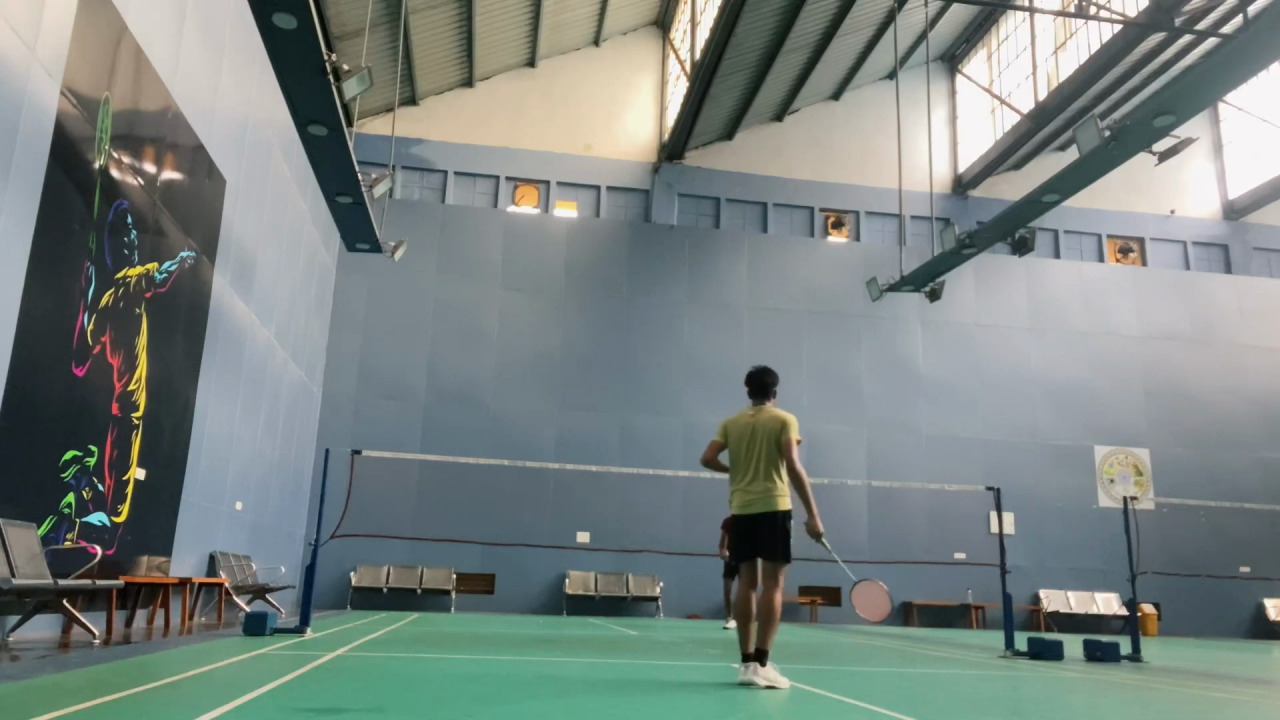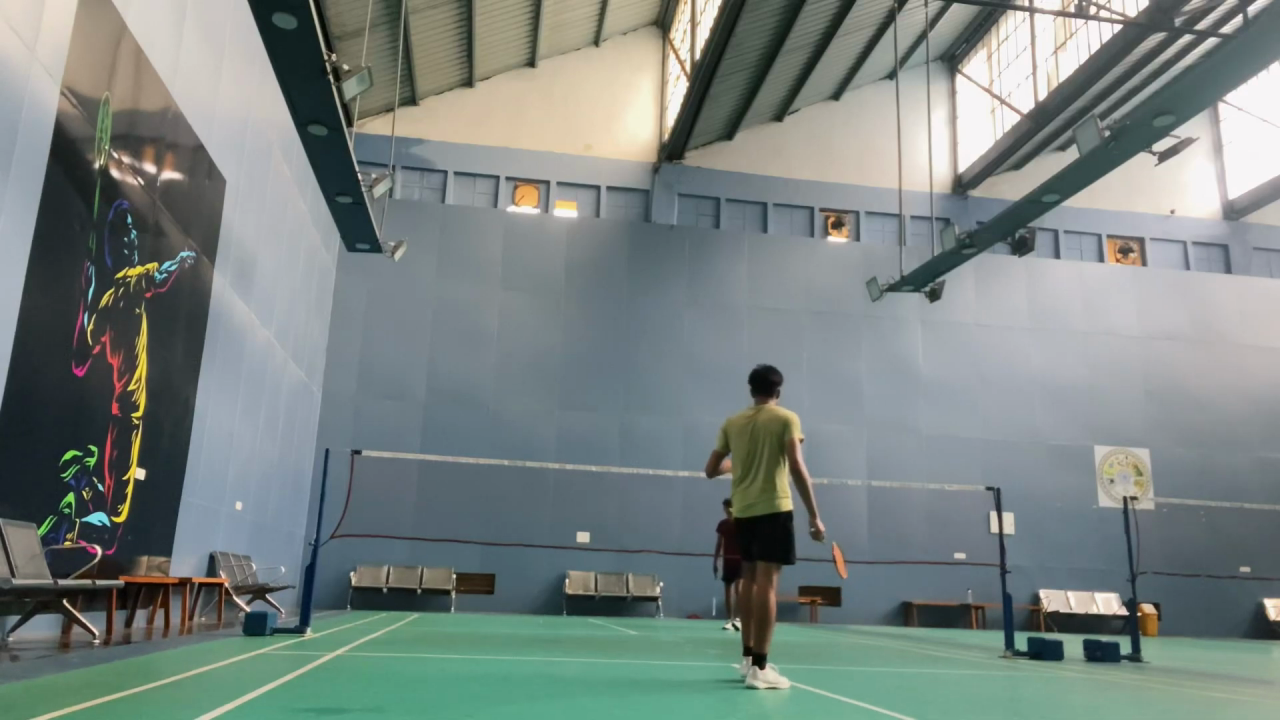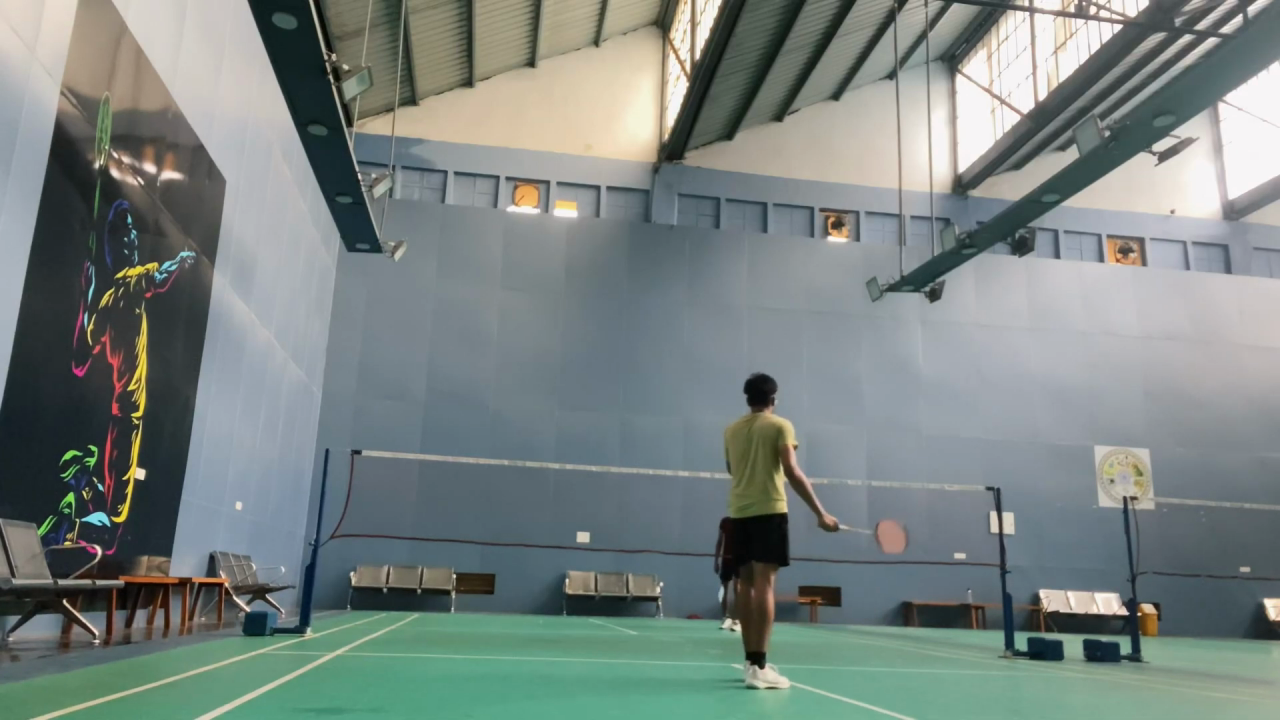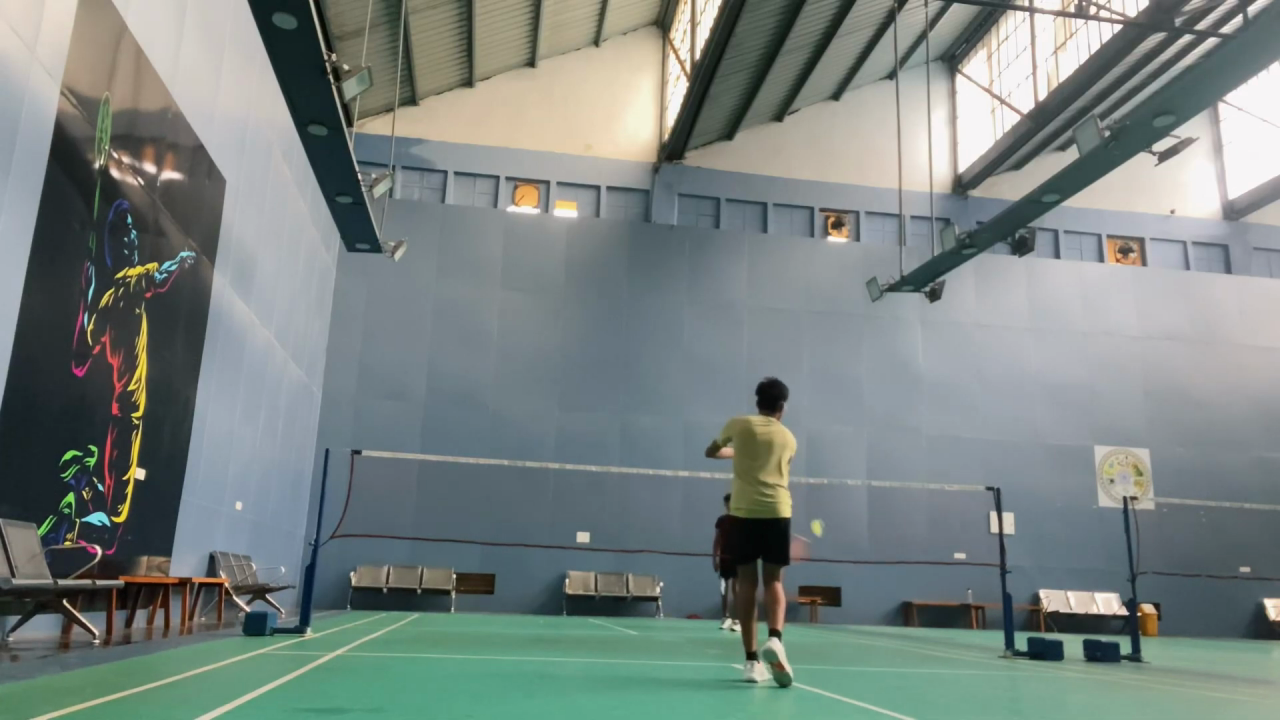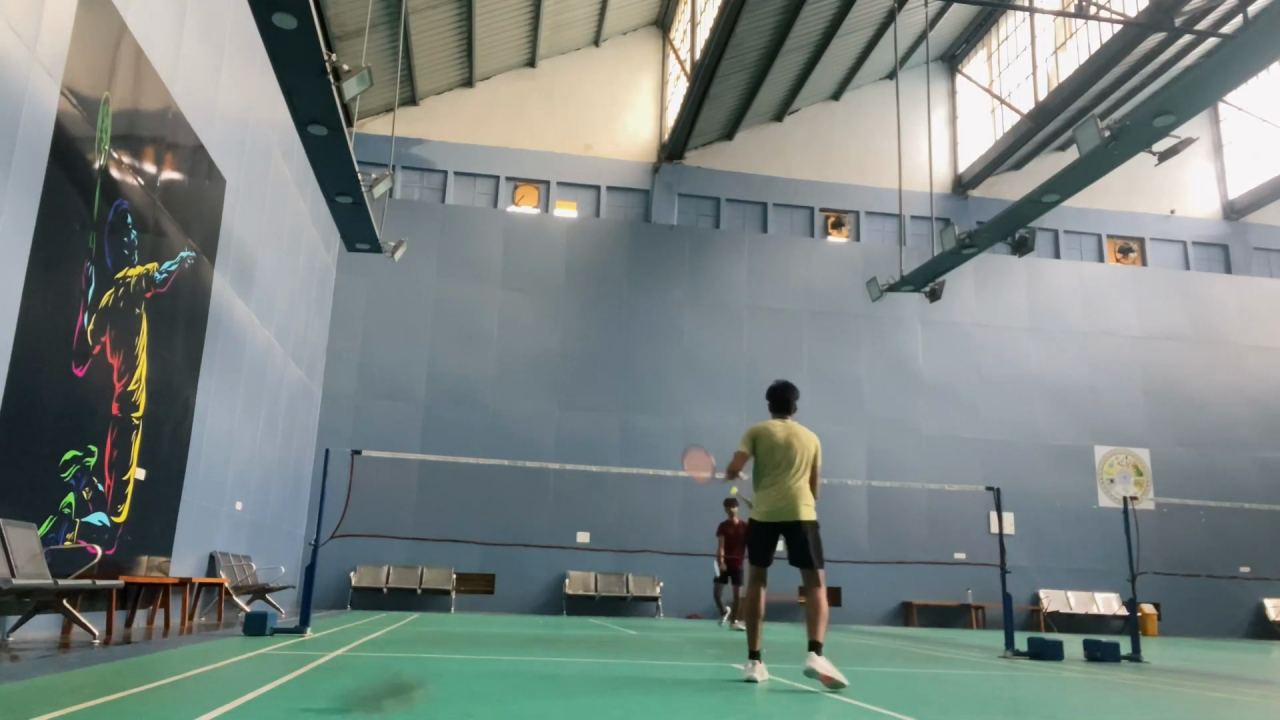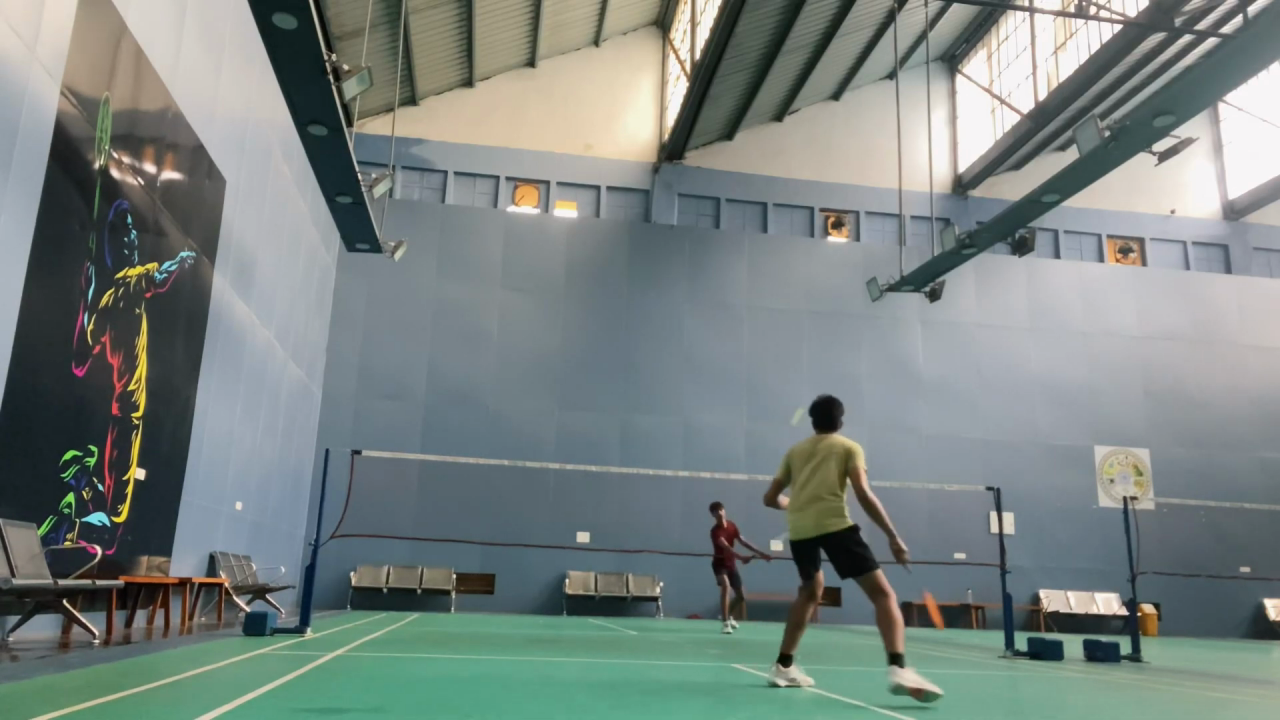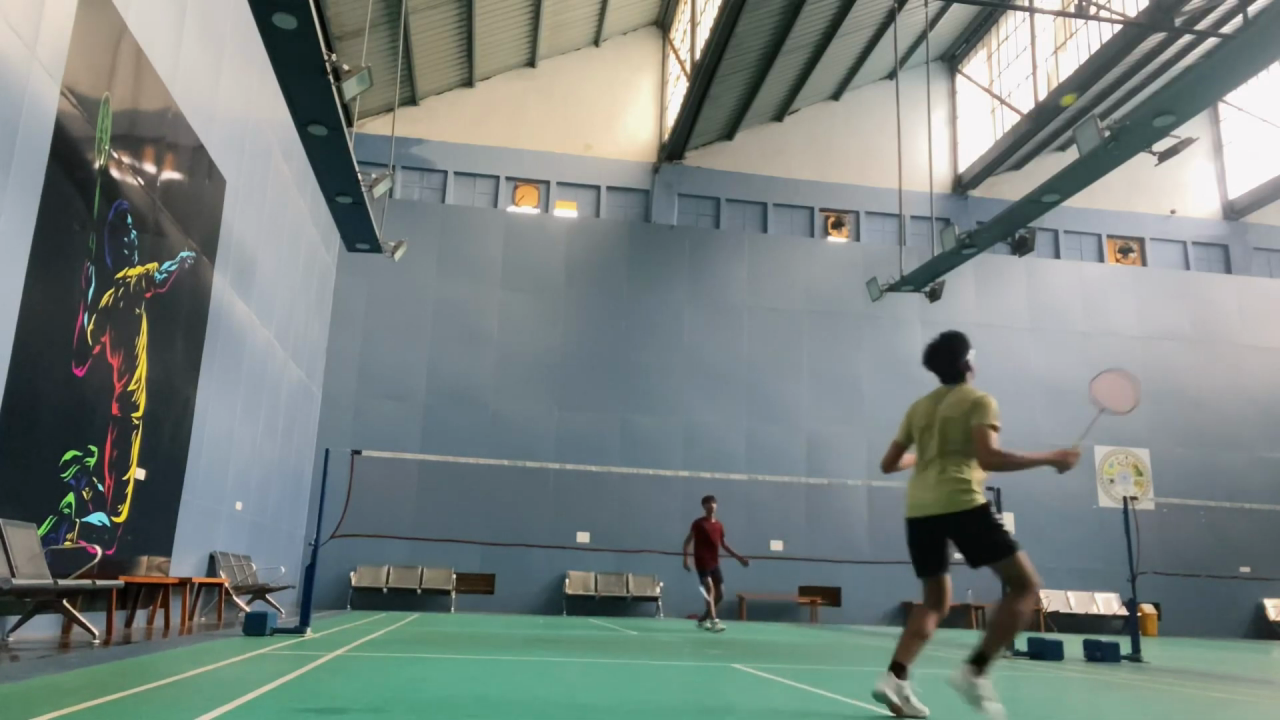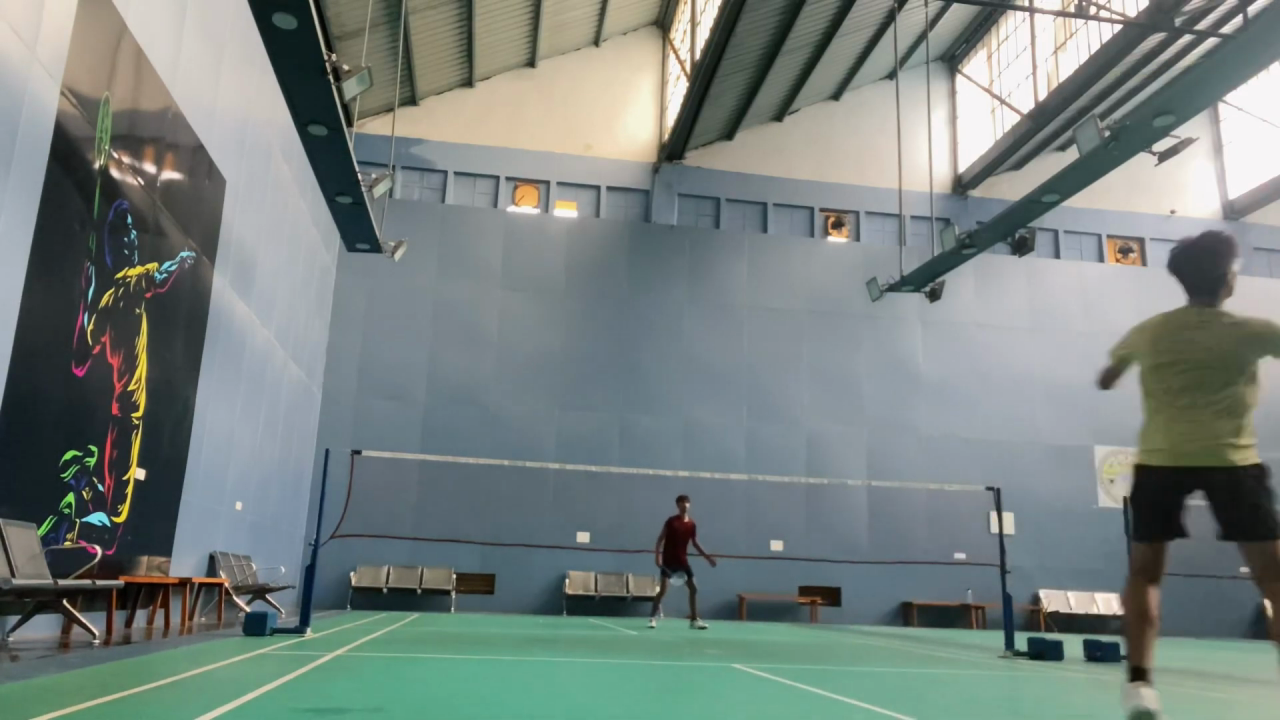
dt=0.5s
person 1, frame 1
left shoulder: (138, 278)
right shoulder: (106, 290)
left elbow: (159, 276)
right elbow: (81, 355)
left wrist: (177, 263)
right wrist: (85, 300)
left hip: (129, 395)
left knee: (120, 473)
left ankle: (110, 536)
person 1, frame 2
left shoulder: (138, 278)
right shoulder: (106, 290)
left elbow: (159, 276)
right elbow: (80, 358)
left wrist: (177, 264)
right wrist: (86, 300)
left hip: (129, 396)
left knee: (119, 473)
left ankle: (111, 531)
person 1, frame 3
left shoulder: (138, 278)
right shoulder: (107, 289)
left elbow: (159, 276)
right elbow: (81, 357)
left wrist: (178, 263)
right wrist: (86, 299)
left hip: (129, 394)
left knee: (120, 468)
left ankle: (111, 532)
person 1, frame 4
left shoulder: (138, 278)
right shoulder: (104, 289)
left elbow: (159, 277)
right elbow: (81, 356)
left wrist: (177, 264)
right wrist: (86, 300)
left hip: (129, 393)
left knee: (120, 470)
left ankle: (112, 530)
person 1, frame 5
left shoulder: (138, 277)
right shoulder: (103, 288)
left elbow: (158, 277)
right elbow: (81, 357)
left wrist: (177, 264)
right wrist: (86, 299)
left hip: (128, 393)
left knee: (120, 469)
left ankle: (111, 531)
person 1, frame 6
left shoulder: (139, 277)
right shoulder: (101, 286)
left elbow: (159, 276)
right elbow: (82, 355)
left wrist: (176, 265)
right wrist: (86, 300)
left hip: (129, 392)
left knee: (120, 470)
left ankle: (111, 532)
person 1, frame 7
left shoulder: (138, 277)
right shoulder: (102, 288)
left elbow: (159, 276)
right elbow: (81, 356)
left wrist: (177, 264)
right wrist: (86, 301)
left hip: (129, 393)
left knee: (121, 469)
left ankle: (112, 531)
person 1, frame 8
left shoulder: (138, 278)
right shoulder: (107, 292)
left elbow: (159, 277)
right elbow: (81, 359)
left wrist: (177, 264)
right wrist: (86, 301)
left hip: (130, 397)
right hip: (113, 398)
left knee: (120, 473)
right knee: (110, 470)
left ankle: (111, 532)
right ankle: (105, 528)
person 2, frame 1
left shoulder: (731, 423)
right shoulder: (784, 420)
left elbow: (707, 459)
right elbow: (793, 468)
right wrist: (812, 514)
left hip: (740, 510)
right hip: (773, 508)
left knee: (747, 583)
right knee: (773, 584)
left ankle: (747, 663)
right ankle: (761, 664)
person 2, frame 2
left shoulder: (732, 423)
right shoulder: (786, 419)
left elbow: (711, 470)
right elbow: (796, 468)
right wrist: (814, 516)
left hip: (742, 511)
right hip: (774, 509)
left knee: (750, 580)
right knee: (767, 583)
left ankle: (748, 656)
right ankle: (759, 668)
person 2, frame 3
left shoulder: (732, 430)
right shoulder: (780, 426)
right elbow: (792, 473)
right wrist: (821, 513)
left hip: (738, 513)
right hip: (769, 512)
left knee: (747, 583)
right knee: (765, 585)
left ankle: (752, 661)
right ankle: (758, 666)
person 2, frame 4
left shoulder: (737, 424)
right shoulder: (788, 439)
left elbow: (712, 451)
left hip: (743, 512)
right hip: (778, 513)
left knee: (746, 583)
right knee: (774, 581)
left ankle: (751, 661)
right ankle: (775, 639)
person 2, frame 5
left shoulder: (756, 432)
right shoulder: (810, 438)
left elbow: (733, 471)
left wrist: (729, 475)
left hip: (763, 515)
right hip: (801, 513)
left knee: (757, 582)
right knee: (815, 585)
left ankle: (753, 660)
right ankle: (815, 653)
person 2, frame 6
left shoulder: (795, 451)
right shoulder: (848, 448)
left elbow: (770, 498)
right elbow: (864, 496)
right wrist: (894, 538)
left hip: (799, 530)
right hip: (834, 525)
left knee: (810, 592)
right knee: (884, 596)
left ankle: (783, 666)
right ankle: (898, 670)
person 2, frame 7
left shoulder: (917, 408)
right shoulder: (978, 401)
left elbow: (888, 463)
right elbow: (989, 458)
right wrist: (1051, 458)
left hip: (920, 511)
right hip: (961, 504)
left knee: (936, 604)
right knee: (1024, 590)
left ankle: (895, 678)
right ankle: (974, 671)
person 2, frame 8
left shoulder: (1145, 333)
left elbow: (1106, 379)
left wrist: (1121, 359)
left hip: (1159, 461)
right hip: (1231, 460)
left knee: (1144, 576)
